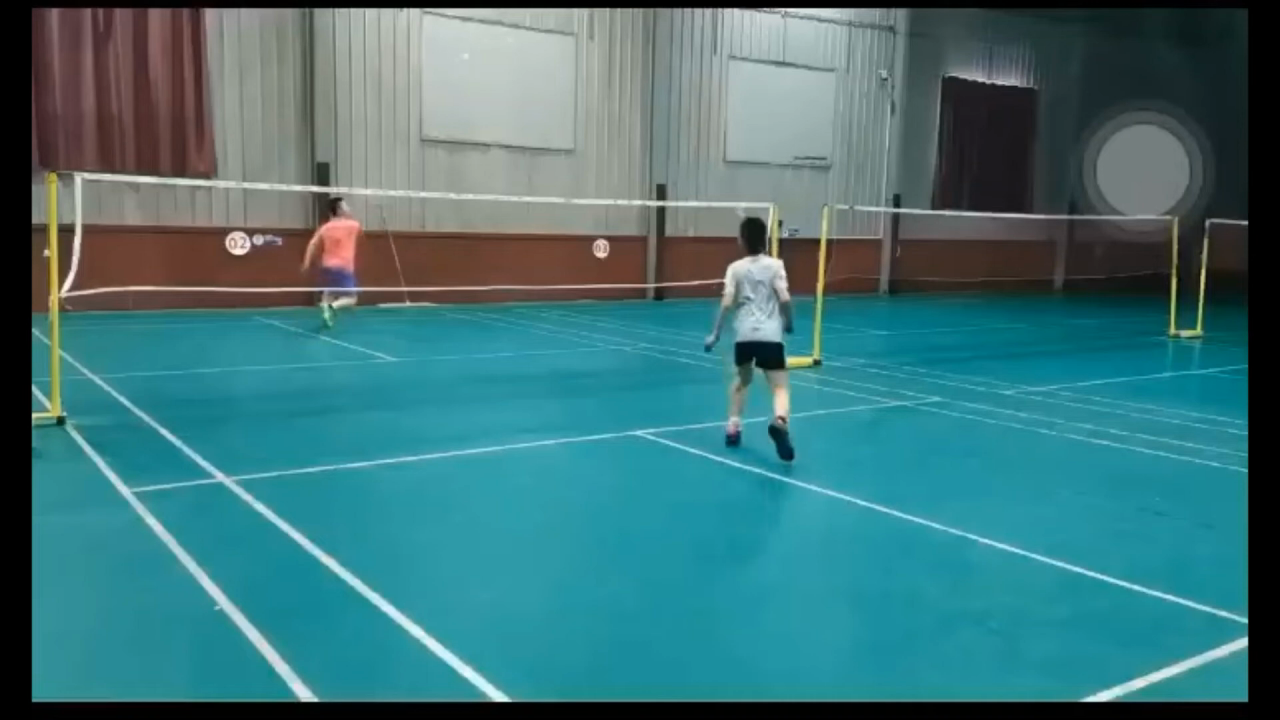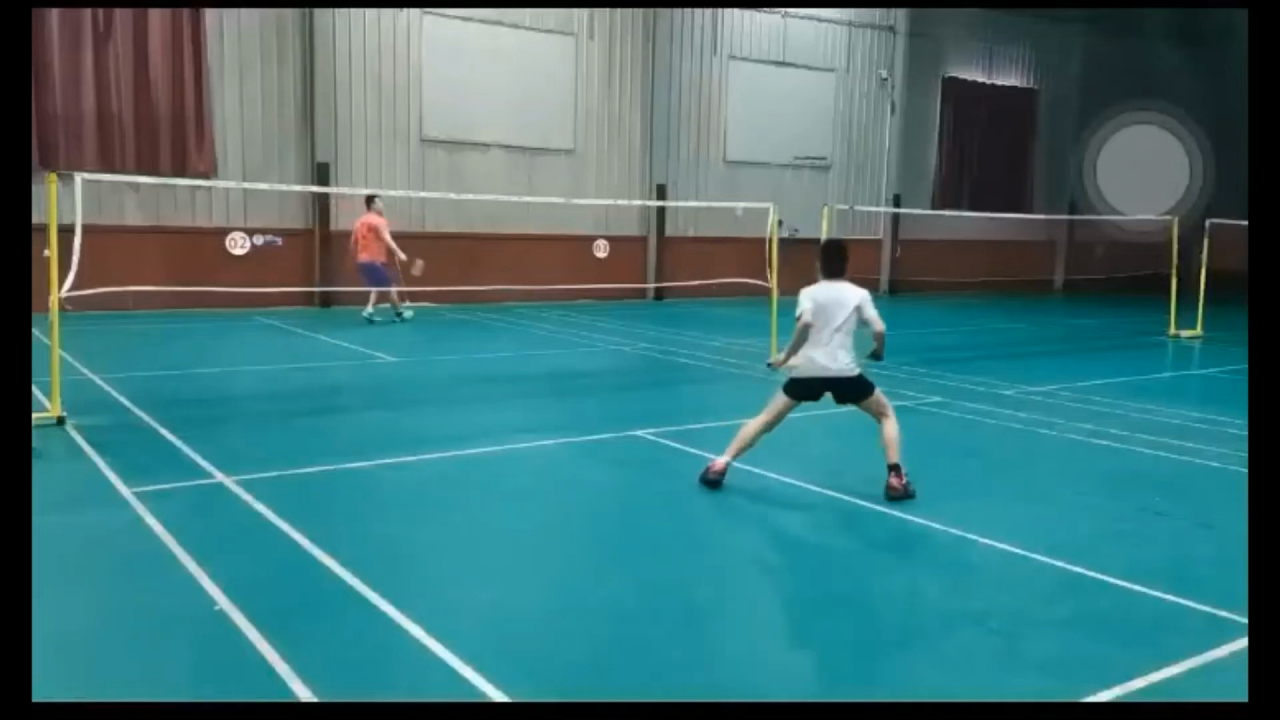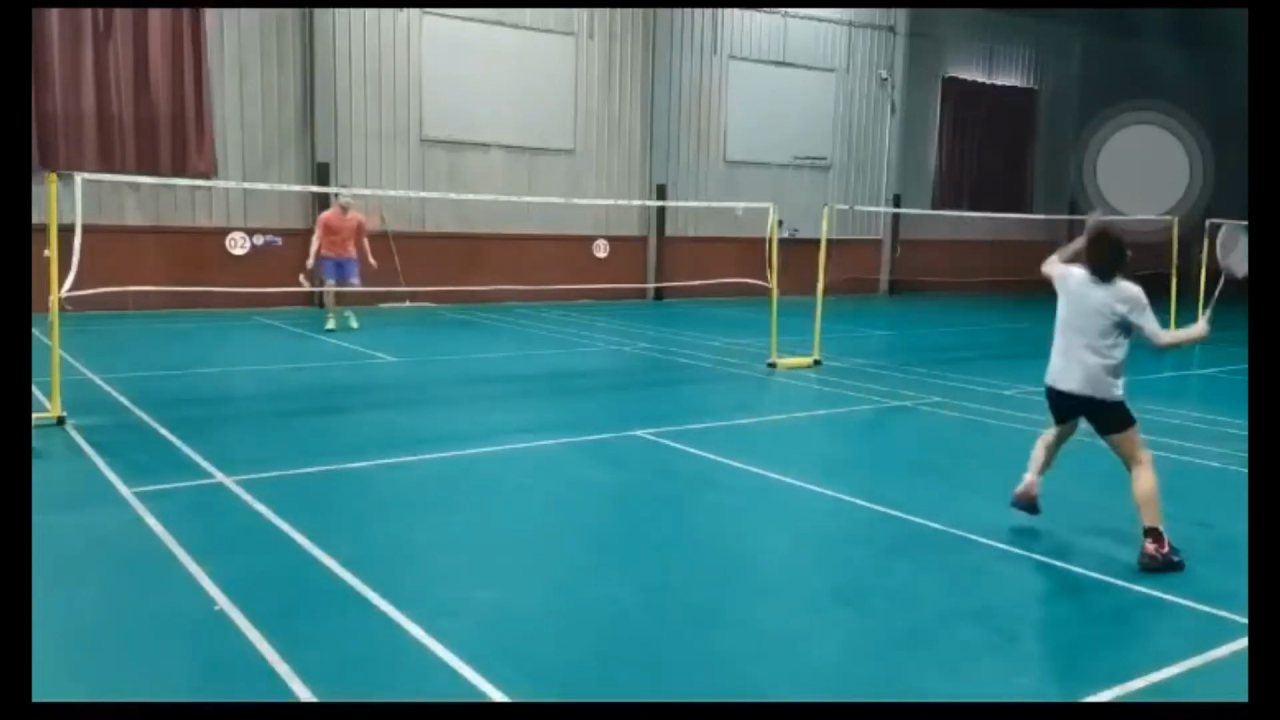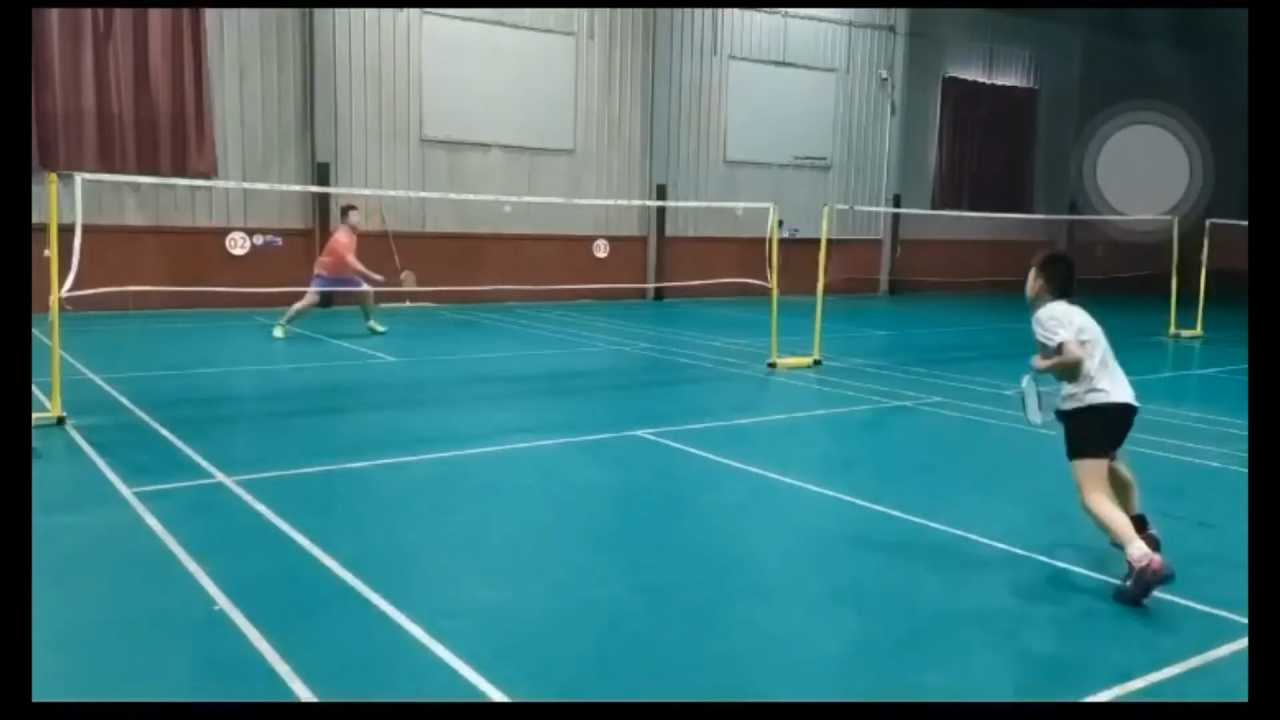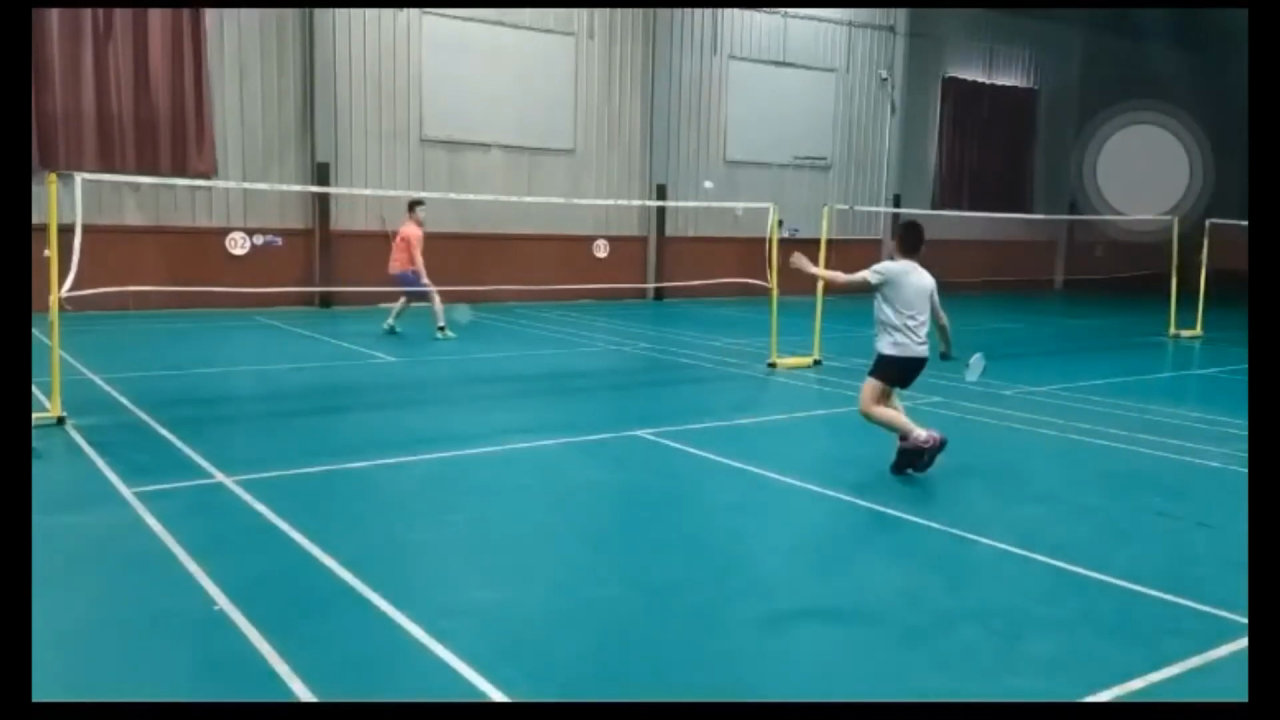
dt=0.7s
person 1, frame 1
left shoulder: (735, 268)
right shoulder: (775, 265)
left elbow: (727, 303)
right elbow: (785, 299)
left wrist: (715, 334)
right wrist: (788, 321)
left hip: (745, 335)
right hip: (771, 337)
left knee: (741, 380)
right knee: (780, 390)
left ankle: (733, 427)
right ankle: (779, 423)
person 1, frame 2
left shoulder: (810, 293)
right shoulder: (860, 294)
left elbow: (804, 324)
right elbow: (879, 330)
left wrist: (785, 356)
right wrist: (879, 350)
left hip: (808, 370)
right hip: (844, 372)
left knee: (767, 419)
right knee: (886, 414)
left ankle: (721, 466)
right ankle: (895, 478)
person 1, frame 3
left shoulder: (1071, 277)
right shoulder: (1131, 295)
left elbow: (1048, 265)
right elbow: (1159, 340)
left wrist: (1082, 239)
right wrist: (1195, 332)
left hip: (1059, 385)
right hip: (1099, 391)
left knee: (1059, 432)
right knee: (1141, 463)
left ankle: (1029, 486)
right ankle: (1154, 545)
person 1, frame 4
left shoulder: (1045, 316)
right shoulder: (1076, 314)
left elbow: (1073, 356)
left wrist: (1042, 365)
left hip: (1088, 407)
right hip: (1122, 402)
left knee: (1094, 498)
right knee: (1109, 466)
left ankle: (1144, 563)
right ankle: (1143, 532)
person 1, frame 5
left shoulder: (887, 270)
right shoulder: (928, 279)
left elbow: (845, 280)
right elbow: (941, 321)
left wrist: (810, 268)
right wrist: (947, 347)
left hip: (895, 352)
right hip: (918, 354)
left knee: (868, 406)
right knee: (884, 397)
left ankle: (925, 438)
right ankle: (908, 445)
